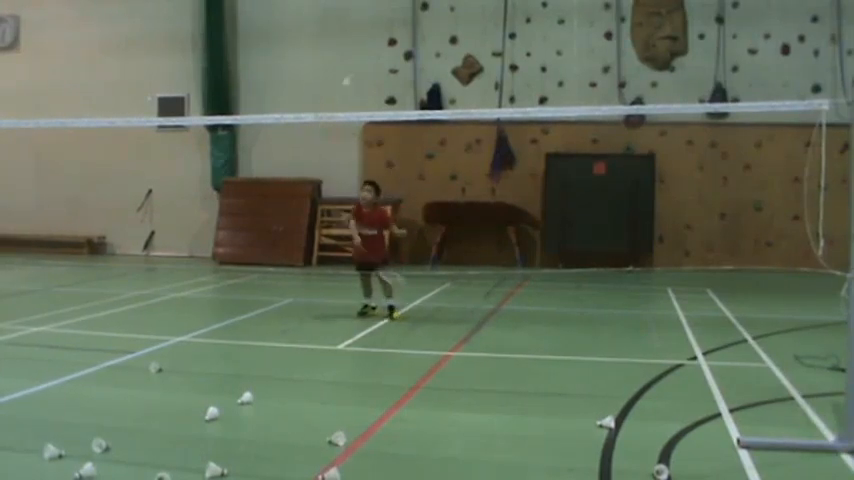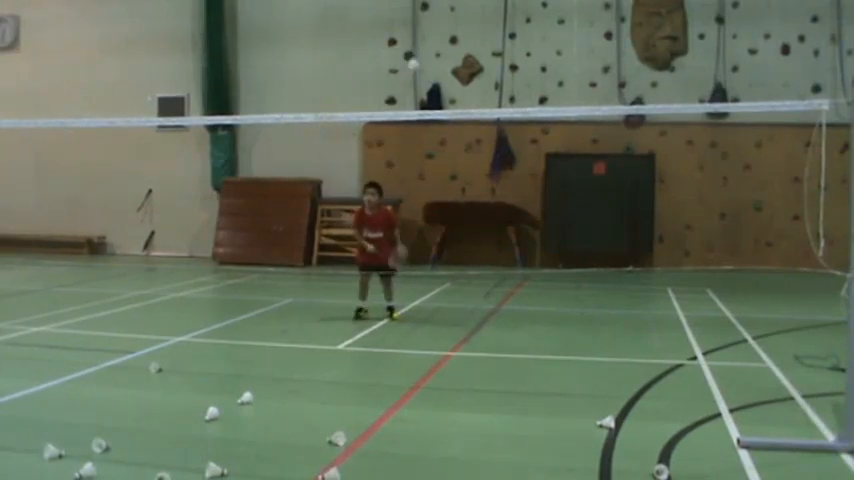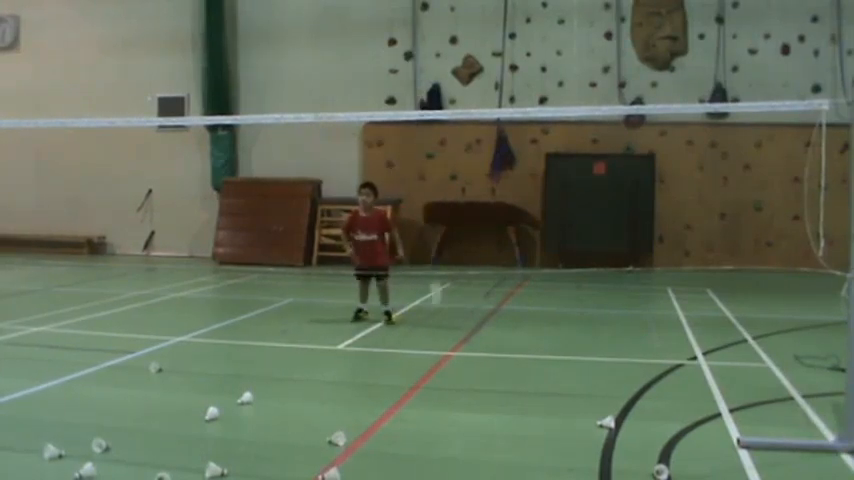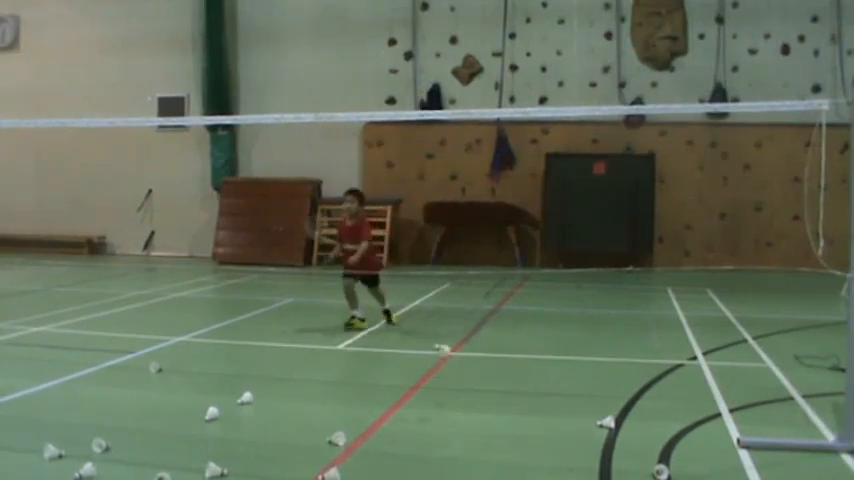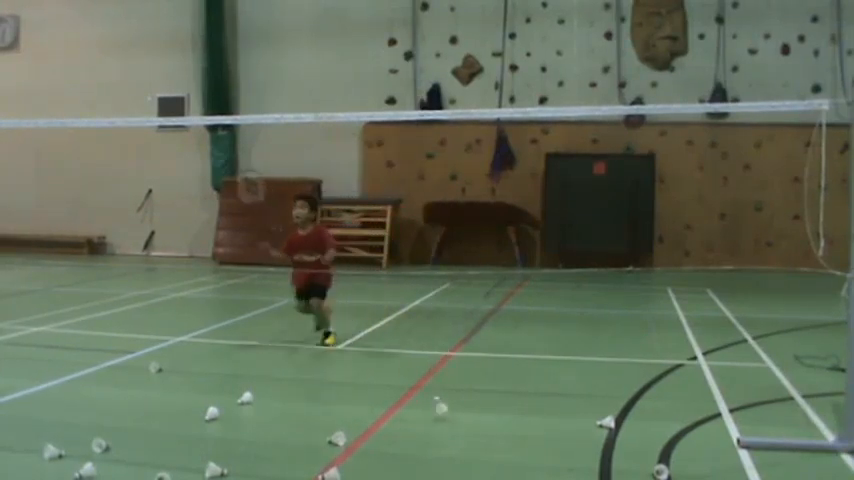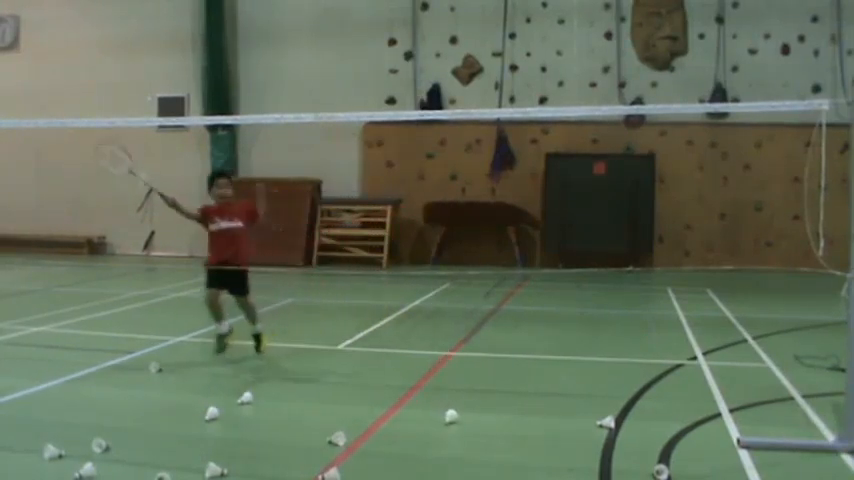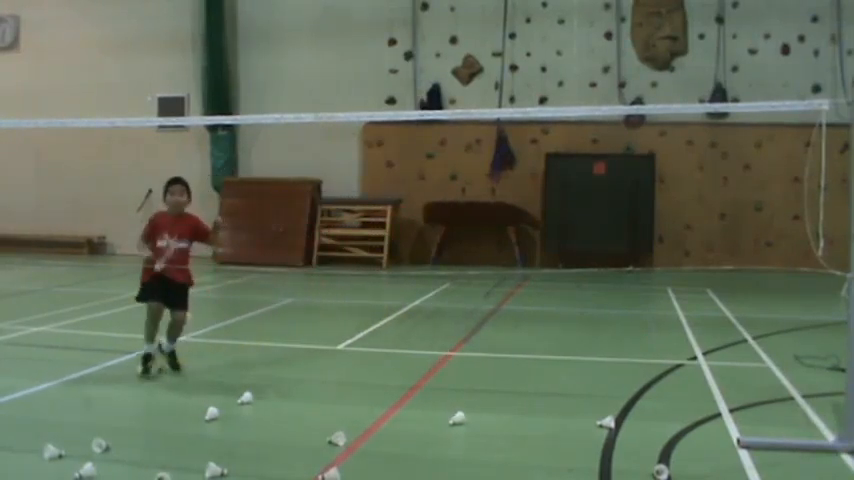
dt=0.4s
person 1, frame 1
left shoulder: (380, 212)
right shoulder: (357, 209)
left elbow: (390, 226)
right elbow: (352, 224)
left wrist: (398, 232)
right wrist: (356, 237)
left hip: (378, 252)
right hip: (362, 252)
left knee: (384, 278)
right knee: (364, 278)
left ankle: (391, 306)
right ankle: (369, 305)
person 1, frame 2
left shoulder: (386, 213)
right shoulder: (360, 213)
left elbow: (395, 230)
right elbow: (357, 232)
left wrist: (397, 247)
right wrist: (366, 244)
left hip: (384, 254)
right hip: (366, 254)
left knee: (387, 281)
right knee: (363, 279)
left ankle: (390, 307)
right ankle: (362, 307)
person 1, frame 3
left shoulder: (380, 216)
right shoulder: (354, 216)
left elbow: (393, 231)
right elbow: (345, 232)
left wrist: (399, 249)
right wrist: (349, 247)
left hip: (379, 257)
right hip: (361, 258)
left knee: (382, 283)
right knee: (363, 283)
left ankle: (386, 311)
right ankle: (362, 309)
person 1, frame 4
left shoulder: (363, 223)
right shoulder: (343, 224)
left elbow: (365, 243)
right elbow: (340, 242)
left wrist: (357, 256)
right wrist: (336, 251)
left hip: (368, 262)
right hip: (351, 263)
left knee: (374, 289)
right knee: (347, 284)
left ankle: (386, 310)
right ankle: (357, 316)
person 1, frame 5
left shoulder: (320, 232)
right shoulder: (293, 236)
left elbow: (331, 249)
right elbow: (285, 254)
left wrist: (328, 257)
right wrist: (274, 254)
left hip: (319, 274)
right hip: (302, 275)
left knee: (315, 303)
right knee: (301, 306)
left ankle: (328, 331)
right ankle: (321, 311)
person 1, frame 6
left shoulder: (243, 206)
right shoulder: (209, 210)
left elbow: (257, 216)
right elbow: (194, 215)
left wrist: (260, 197)
right wrist: (176, 206)
left hip: (237, 261)
right hip: (216, 262)
left knee: (242, 299)
right knee: (211, 297)
left ankle: (257, 331)
right ankle: (223, 329)
person 1, frame 7
left shoulder: (193, 221)
right shoulder: (158, 218)
left elbow: (209, 238)
right elbow: (144, 239)
left wrist: (215, 228)
right wrist: (147, 253)
left hip: (179, 276)
right hip: (155, 274)
left knee: (179, 317)
right knee: (154, 310)
left ankle: (168, 347)
right ankle: (148, 352)
